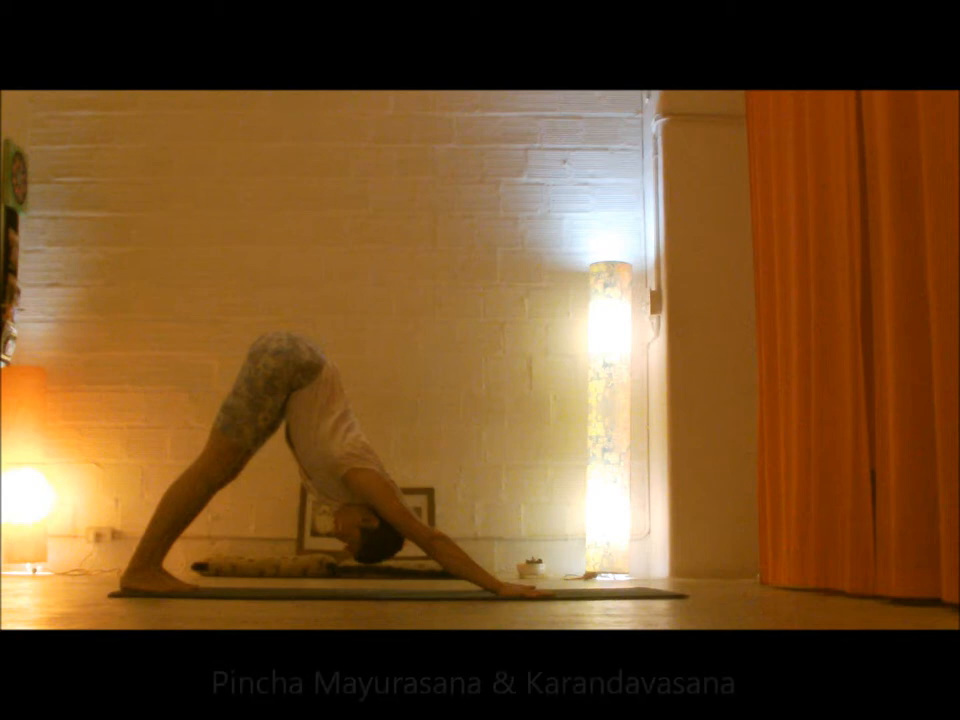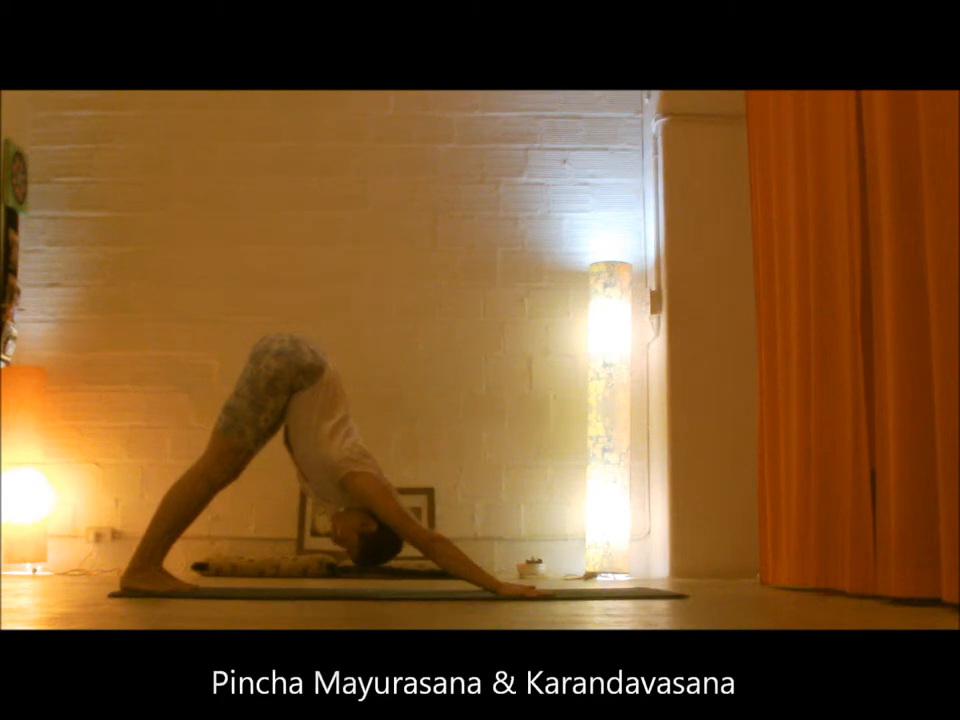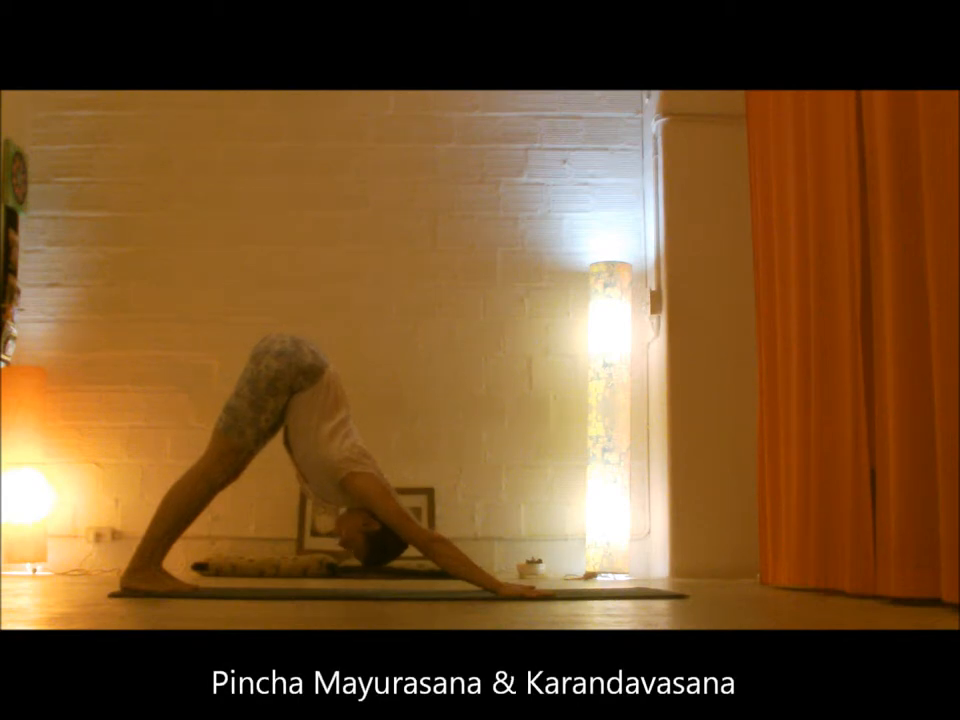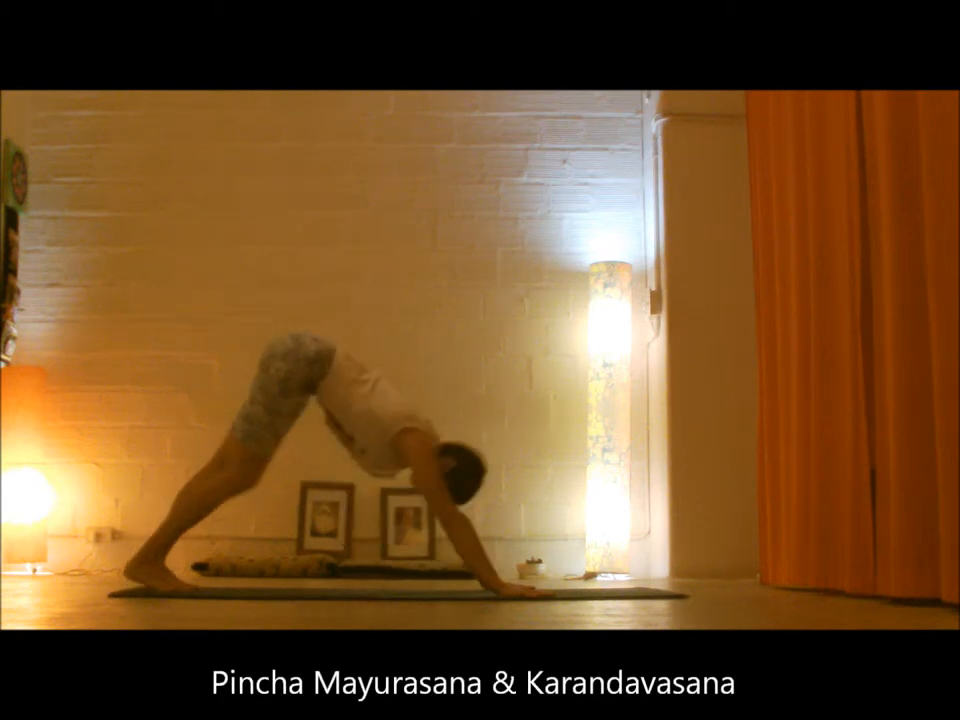
dt=0.5s
person 1, frame 1
right shoulder: (361, 480)
left elbow: (429, 538)
right elbow: (431, 539)
left hip: (289, 367)
right hip: (283, 358)
left knee: (223, 472)
right knee: (213, 467)
left ankle: (149, 566)
right ankle: (141, 567)
person 1, frame 2
right shoulder: (359, 483)
left elbow: (428, 541)
right elbow: (430, 541)
left hip: (292, 369)
right hip: (285, 360)
left knee: (225, 473)
right knee: (215, 468)
left ankle: (150, 566)
right ankle: (140, 567)
person 1, frame 3
left shoulder: (366, 489)
right shoulder: (360, 484)
left elbow: (428, 543)
right elbow: (429, 542)
left hip: (294, 369)
right hip: (285, 360)
left knee: (225, 473)
right knee: (214, 468)
left ankle: (149, 566)
right ankle: (140, 568)
person 1, frame 4
left shoulder: (422, 444)
right shoulder: (418, 444)
left elbow: (450, 519)
right elbow: (450, 518)
left wrist: (485, 577)
right wrist: (496, 584)
left hip: (303, 365)
right hip: (299, 359)
left knee: (227, 467)
right knee: (239, 475)
left ankle: (153, 562)
right ankle: (146, 558)
